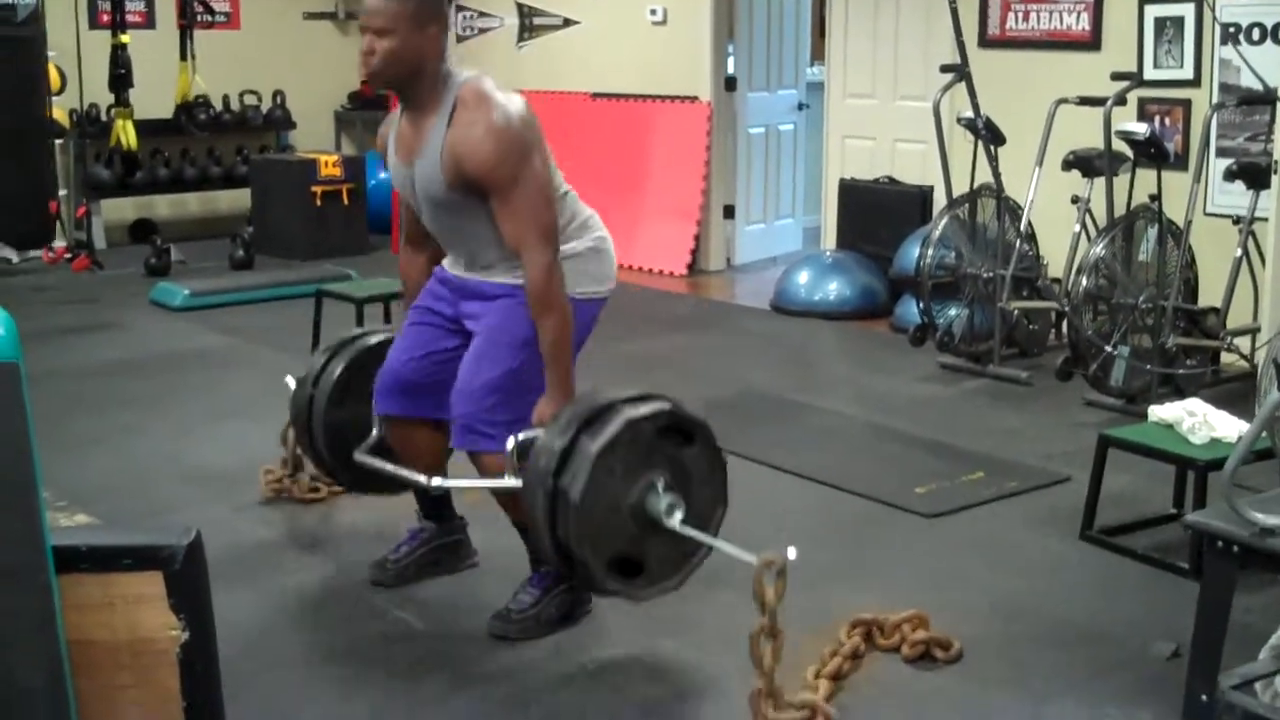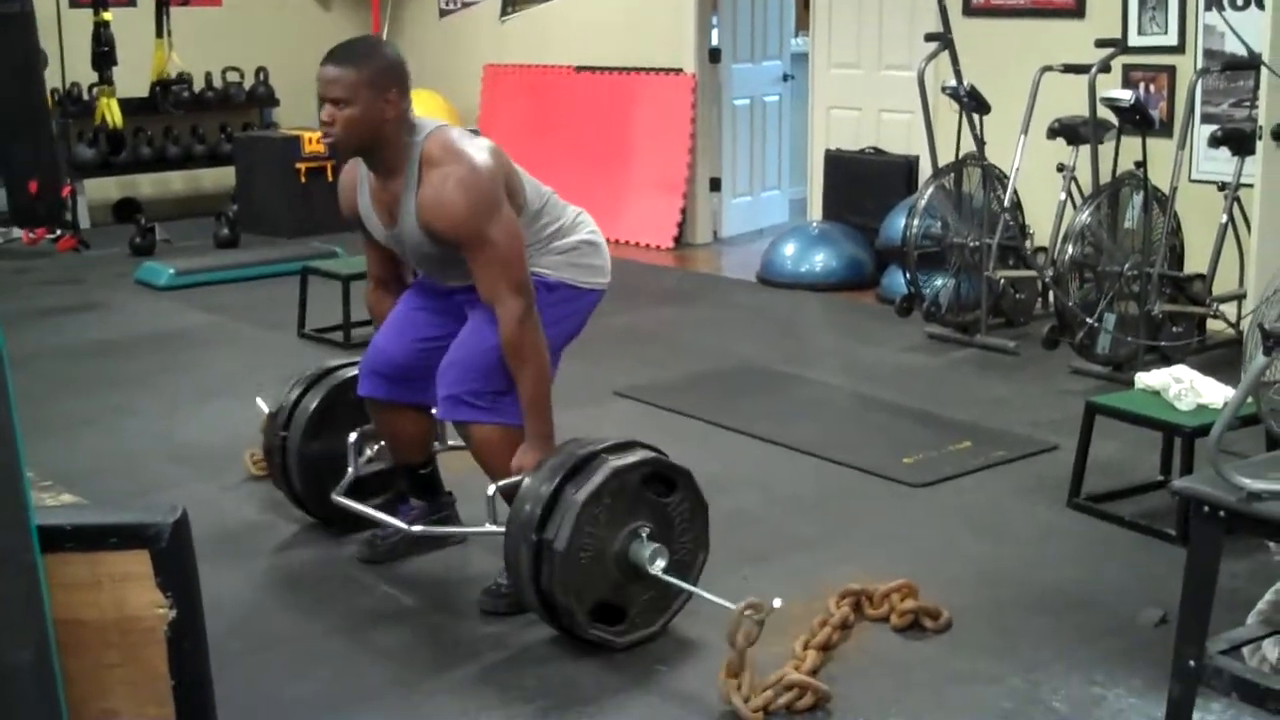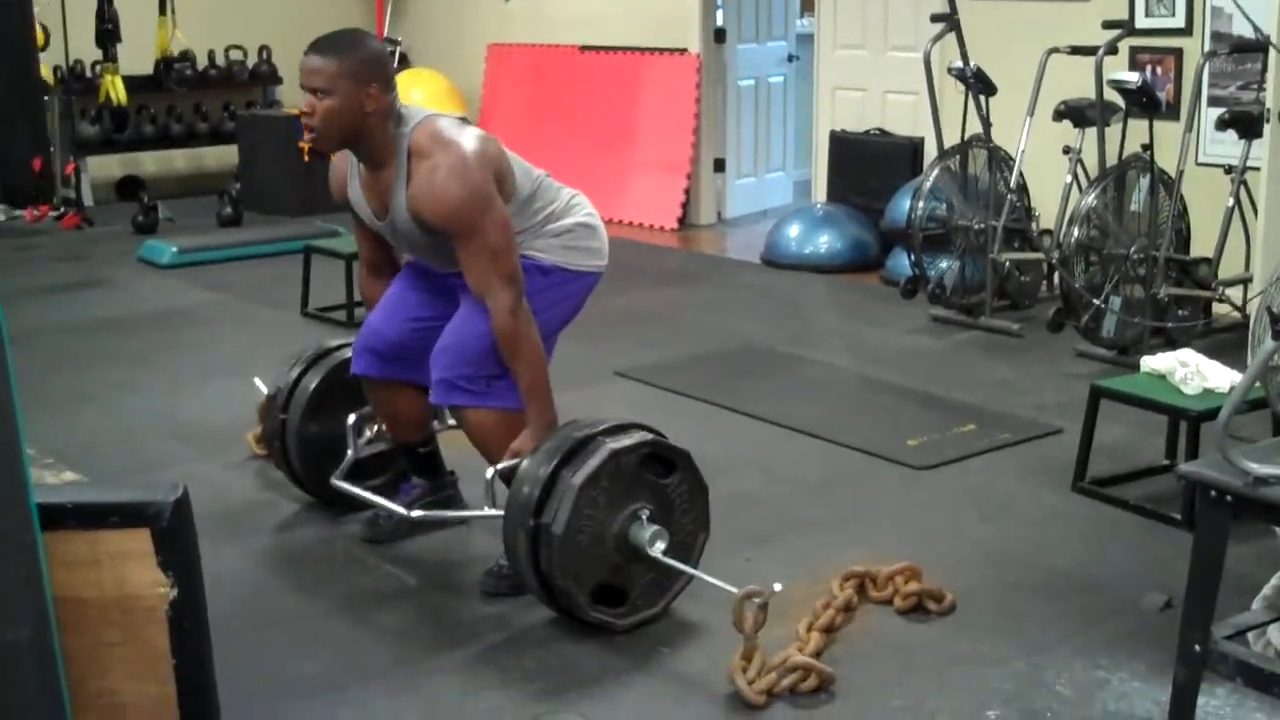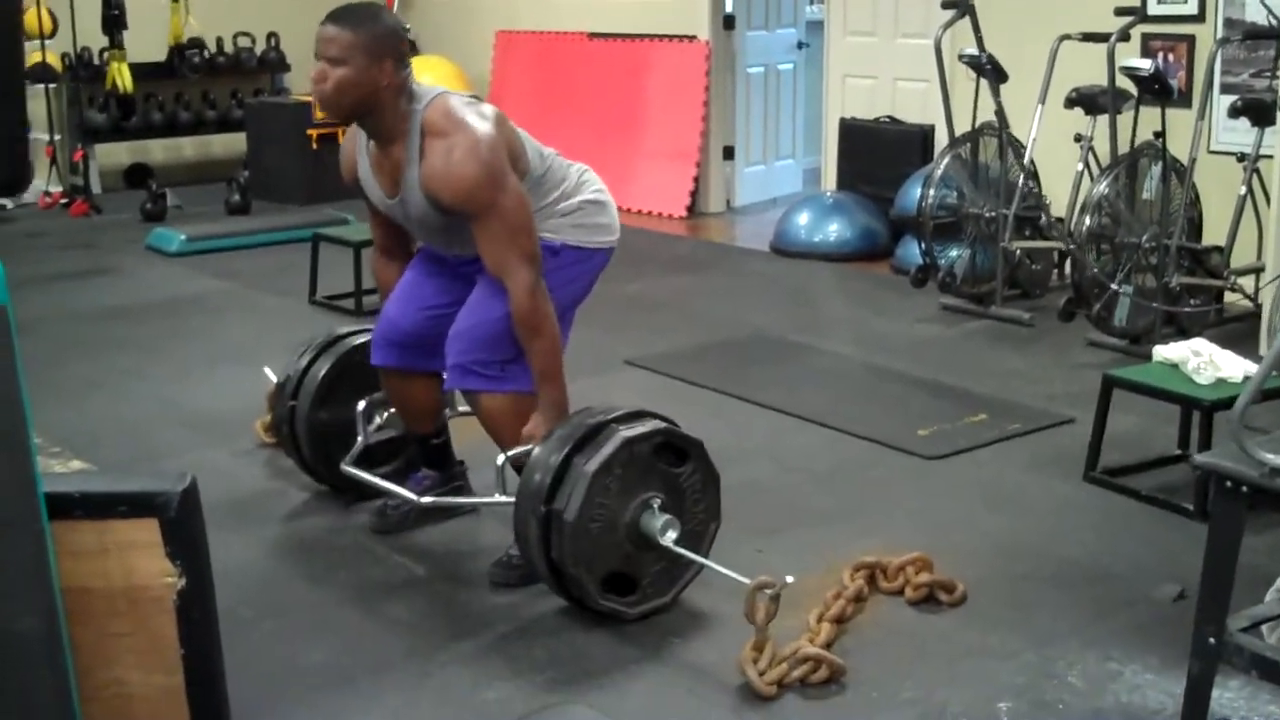
dt=0.5s
person 1, frame 1
left shoulder: (485, 126)
right shoulder: (397, 126)
left elbow: (539, 262)
right elbow: (416, 244)
left wrist: (558, 395)
right wrist: (416, 336)
left hip: (559, 271)
right hip: (467, 272)
left knee: (482, 422)
right knee: (399, 393)
left ankle: (560, 575)
right ankle: (443, 533)
person 1, frame 2
left shoulder: (455, 179)
right shoulder: (355, 181)
left elbow: (514, 310)
right elbow: (385, 283)
left wrist: (539, 443)
right wrist: (398, 348)
left hip: (555, 267)
right hip: (461, 273)
left knee: (470, 393)
right knee: (384, 375)
right ankle: (430, 508)
person 1, frame 3
left shoulder: (444, 170)
right shoulder: (347, 168)
left elbow: (506, 301)
right elbow: (377, 267)
left wrist: (542, 428)
right wrist: (392, 331)
left hip: (552, 250)
right hip: (462, 252)
left knee: (464, 376)
right knee: (378, 353)
right ankle: (431, 486)
person 1, frame 4
left shoulder: (459, 149)
right shoulder: (358, 149)
left elbow: (523, 279)
right elbow: (391, 250)
left wrist: (552, 410)
right wrist: (404, 320)
left hip: (563, 229)
right hip: (473, 233)
left knee: (481, 361)
right knee: (397, 344)
right ankle: (442, 477)
